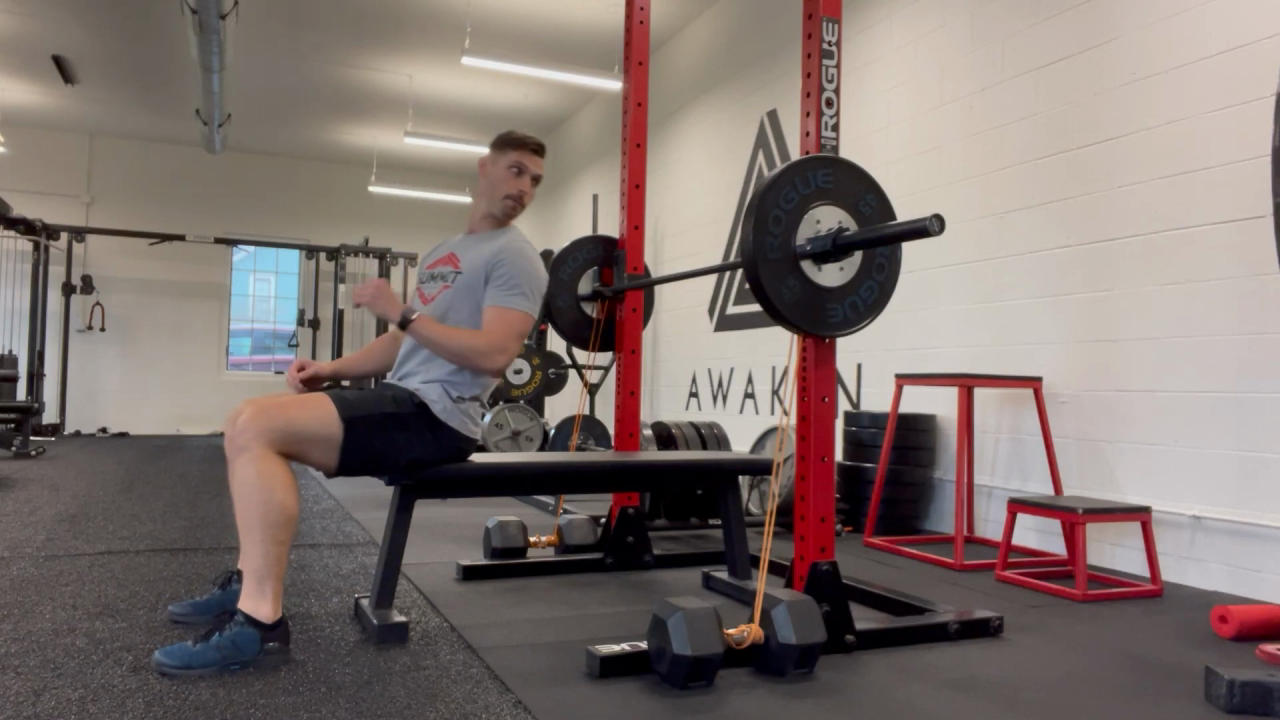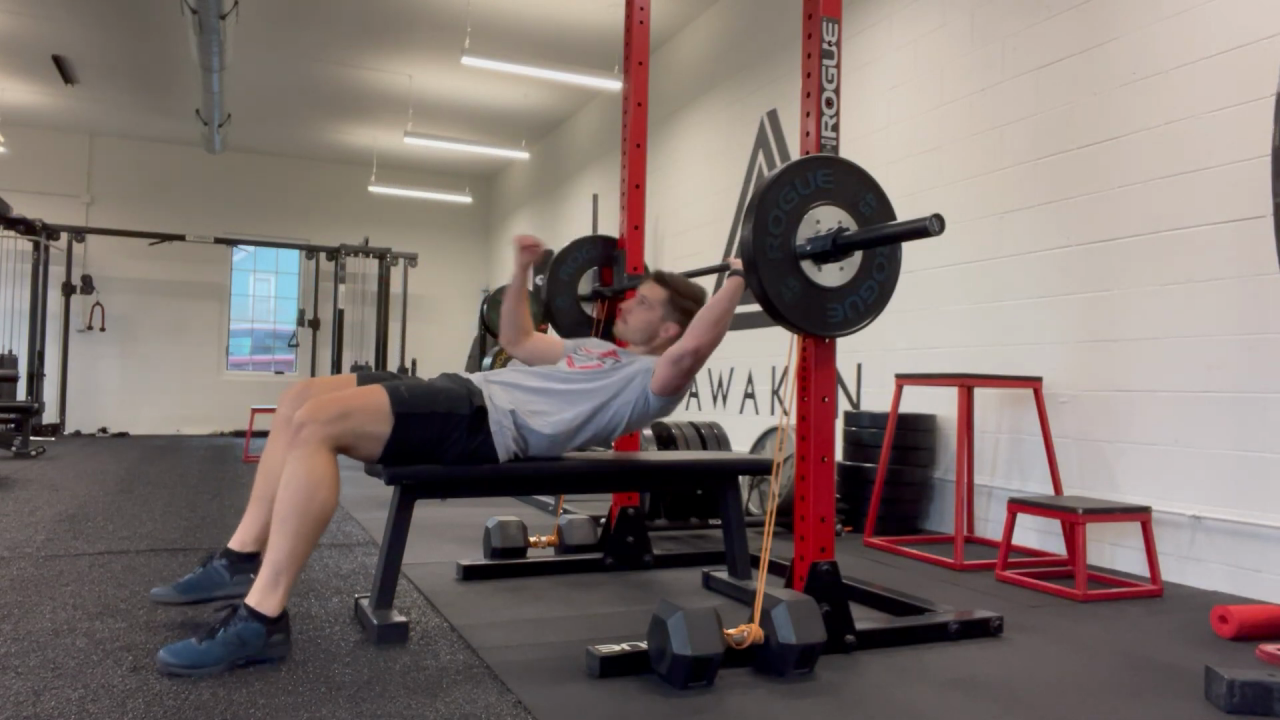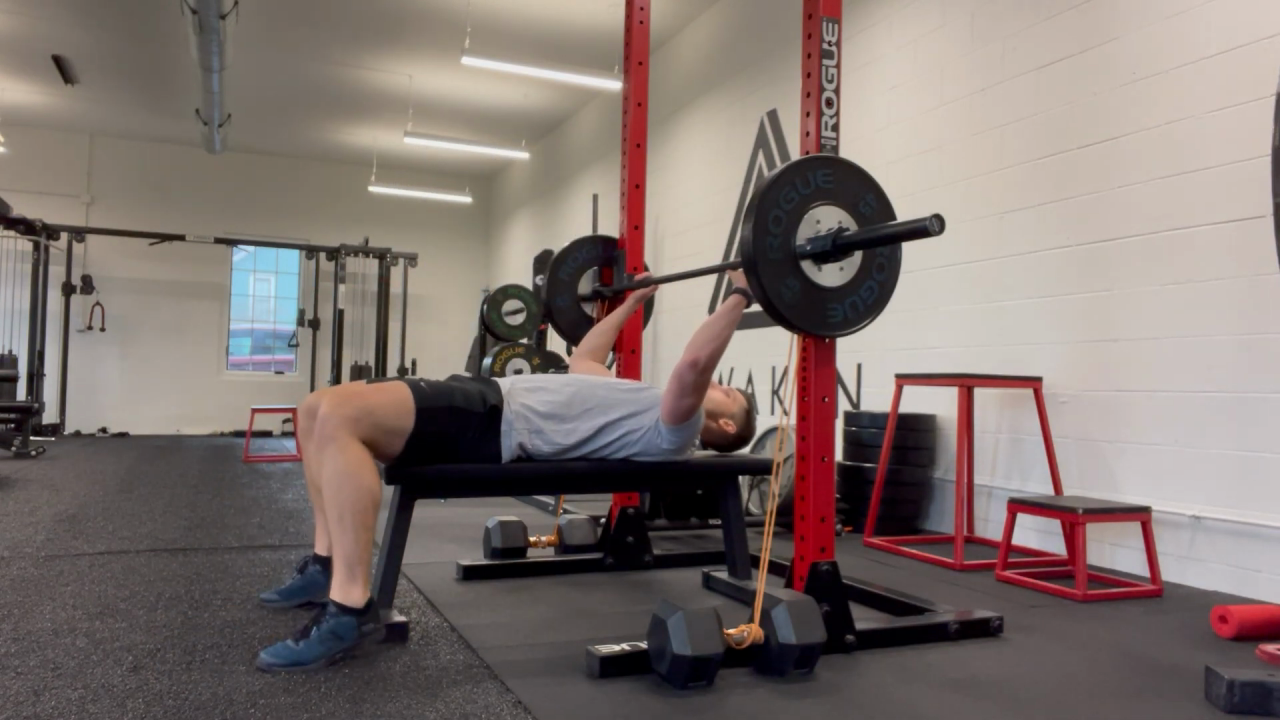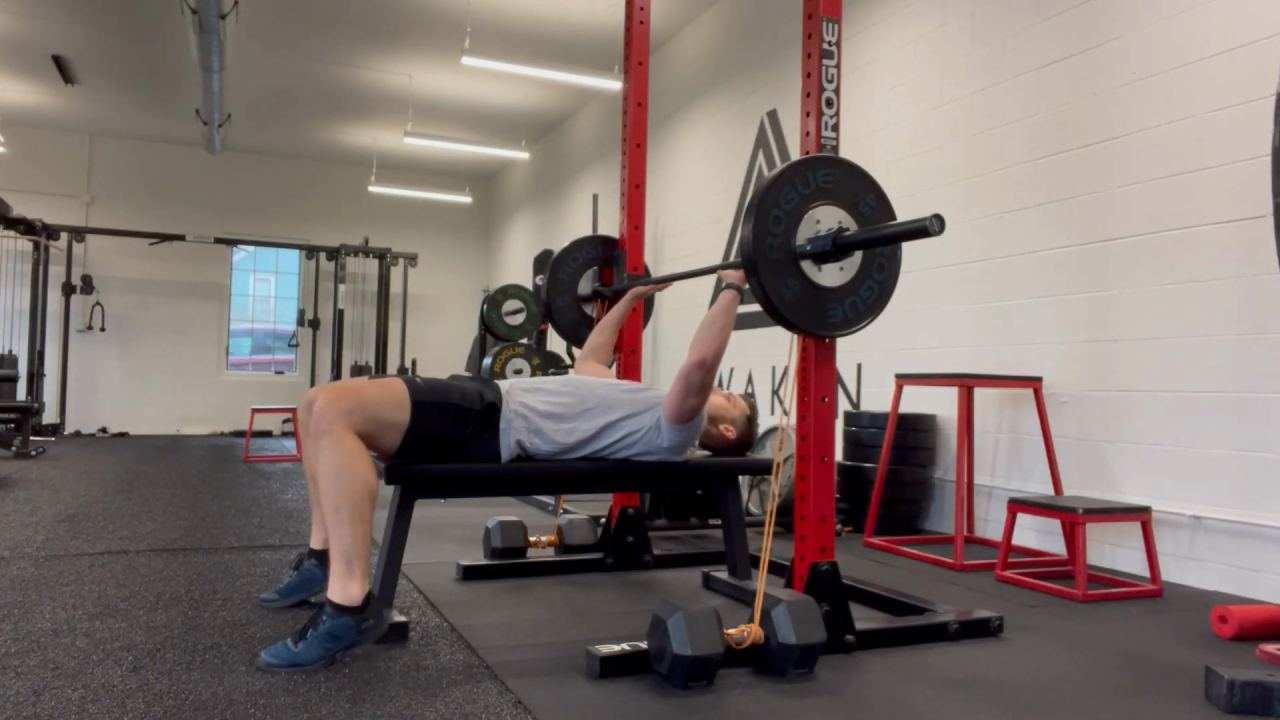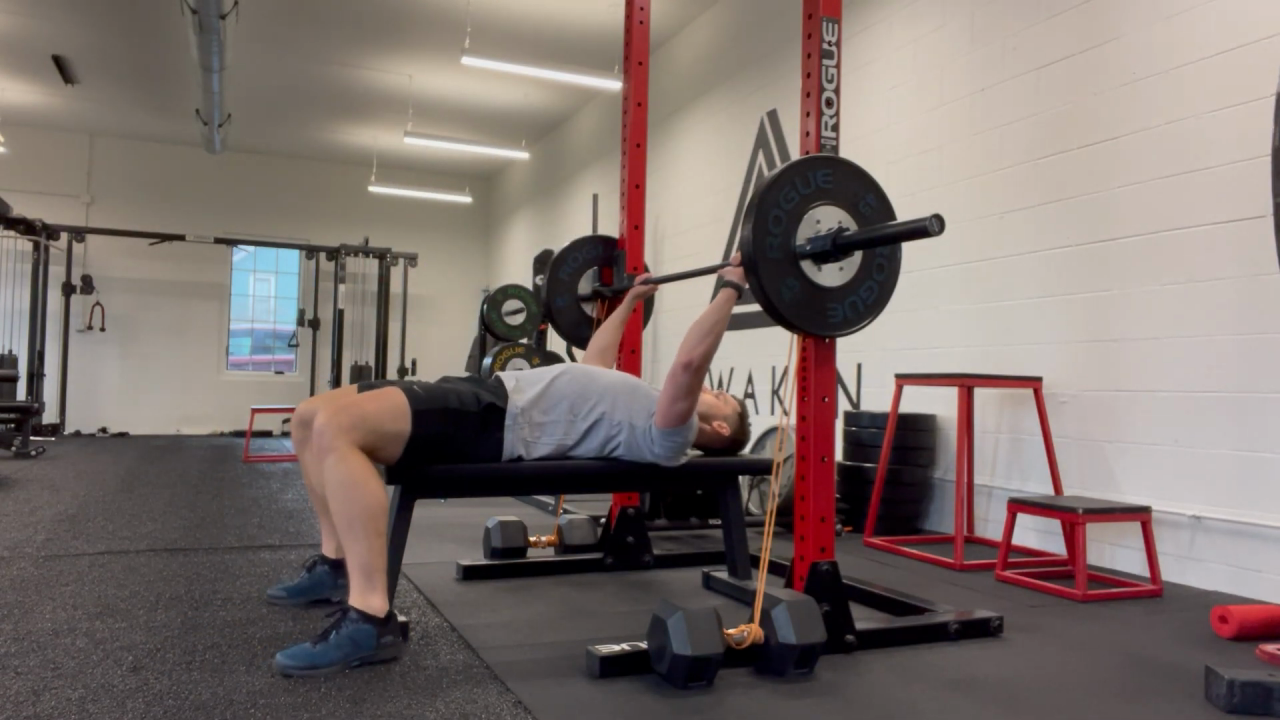
dt=1s
person 1, frame 1
left shoulder: (515, 257)
right shoulder: (445, 252)
left elbow: (494, 354)
left wrist: (401, 315)
right wrist: (333, 369)
left hip: (434, 417)
right hip: (407, 401)
left knee: (254, 426)
right knee: (252, 423)
left ankle: (261, 623)
right ankle: (249, 581)
person 1, frame 2
left shoulder: (654, 379)
right shoulder: (600, 351)
left elbow: (693, 349)
right elbow: (517, 341)
left wrist: (737, 278)
right wrist: (522, 270)
left hip: (484, 425)
right hip: (467, 394)
left knee: (316, 424)
right knee: (300, 399)
left ankle: (262, 618)
right ankle: (243, 556)
person 1, frame 3
left shoulder: (674, 431)
right shoulder: (642, 405)
left elbow: (693, 362)
right elbow: (583, 359)
left wrist: (740, 294)
right wrist: (632, 302)
left hip: (499, 427)
left knee: (339, 418)
right knee: (318, 409)
left ankle: (350, 609)
right ankle: (328, 563)
person 1, frame 4
left shoulder: (675, 432)
right shoulder: (643, 408)
left elbow: (698, 363)
right elbow: (588, 361)
left wrist: (732, 290)
right wrist: (629, 298)
left hip: (497, 428)
right hip: (491, 402)
left knee: (335, 412)
right knee: (321, 405)
left ankle: (349, 605)
right ankle: (324, 557)
person 1, frame 5
left shoulder: (668, 438)
right shoulder: (642, 407)
left elbow: (689, 361)
right elbow: (594, 361)
left wrist: (731, 288)
right wrist: (629, 301)
left hip: (496, 424)
left knee: (335, 428)
right knee: (312, 417)
left ankle: (368, 619)
right ankle: (335, 563)
